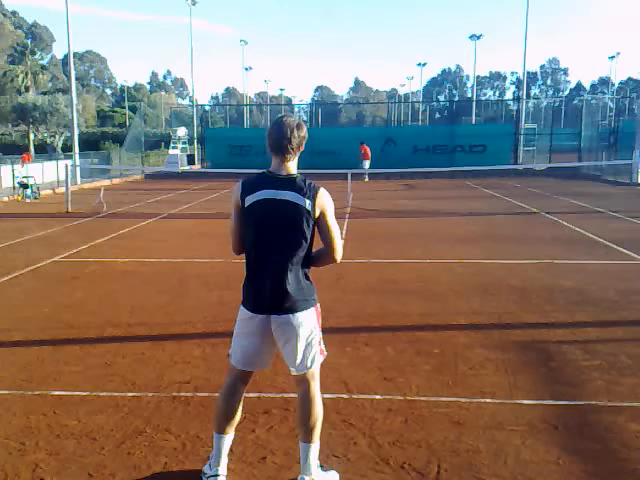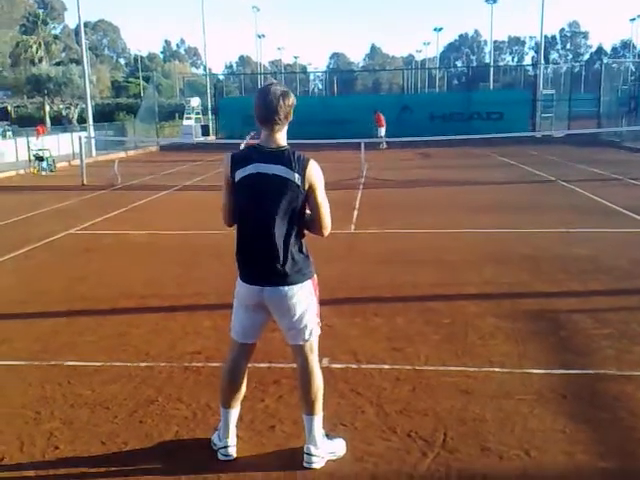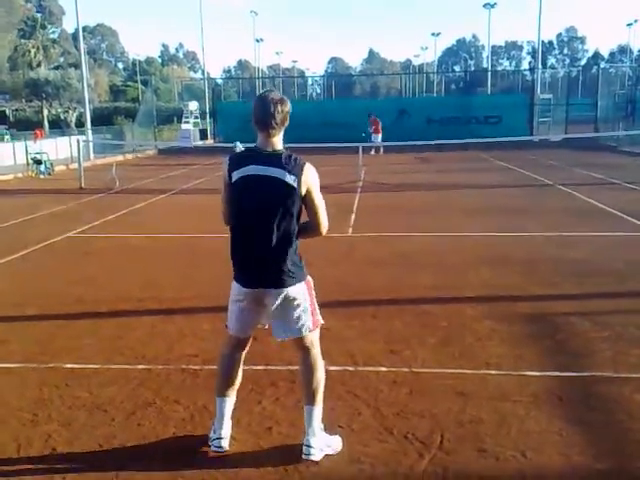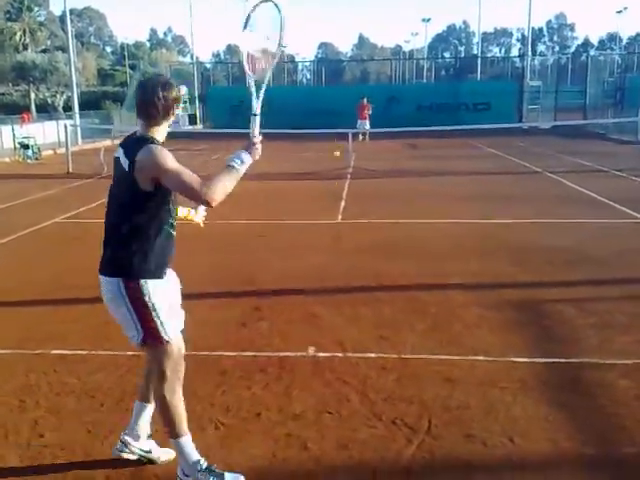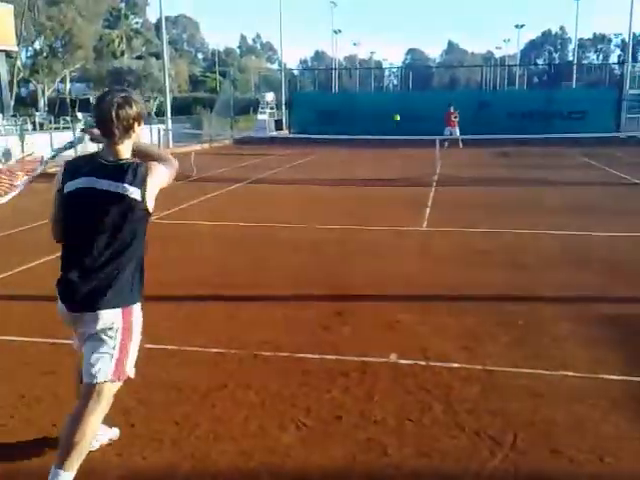
dt=1s
person 1, frame 1
left shoulder: (244, 189)
right shoulder: (317, 195)
left elbow: (237, 247)
right elbow: (333, 255)
left hip: (254, 304)
right hip: (297, 305)
left knee: (235, 380)
right knee: (308, 384)
person 1, frame 2
left shoulder: (236, 163)
right shoulder: (306, 168)
left elbow: (228, 218)
right elbow: (322, 227)
left hip: (250, 277)
right hip: (293, 278)
left knee: (239, 354)
right knee: (307, 356)
left ankle: (226, 438)
right ankle: (315, 445)
person 1, frame 3
left shoulder: (234, 165)
right shoulder: (303, 170)
left elbow: (228, 219)
right elbow: (319, 228)
left hip: (247, 278)
right hip: (288, 278)
left knee: (234, 346)
right knee: (310, 349)
left ankle: (221, 430)
right ankle: (314, 437)
person 1, frame 4
left shoulder: (134, 147)
right shoulder: (152, 154)
right elbow: (208, 196)
left wrist: (180, 211)
right wrist: (244, 157)
left hip: (150, 272)
right hip: (132, 278)
left knee: (168, 354)
right knee: (170, 364)
left ankle: (133, 438)
person 1, frame 5
left shoulder: (71, 171)
right shoulder: (146, 178)
left elbow: (60, 232)
right elbow: (169, 161)
right wrist: (128, 144)
left hip: (71, 296)
right hip: (113, 303)
left knee: (94, 359)
right knee: (100, 392)
left ankle: (90, 432)
